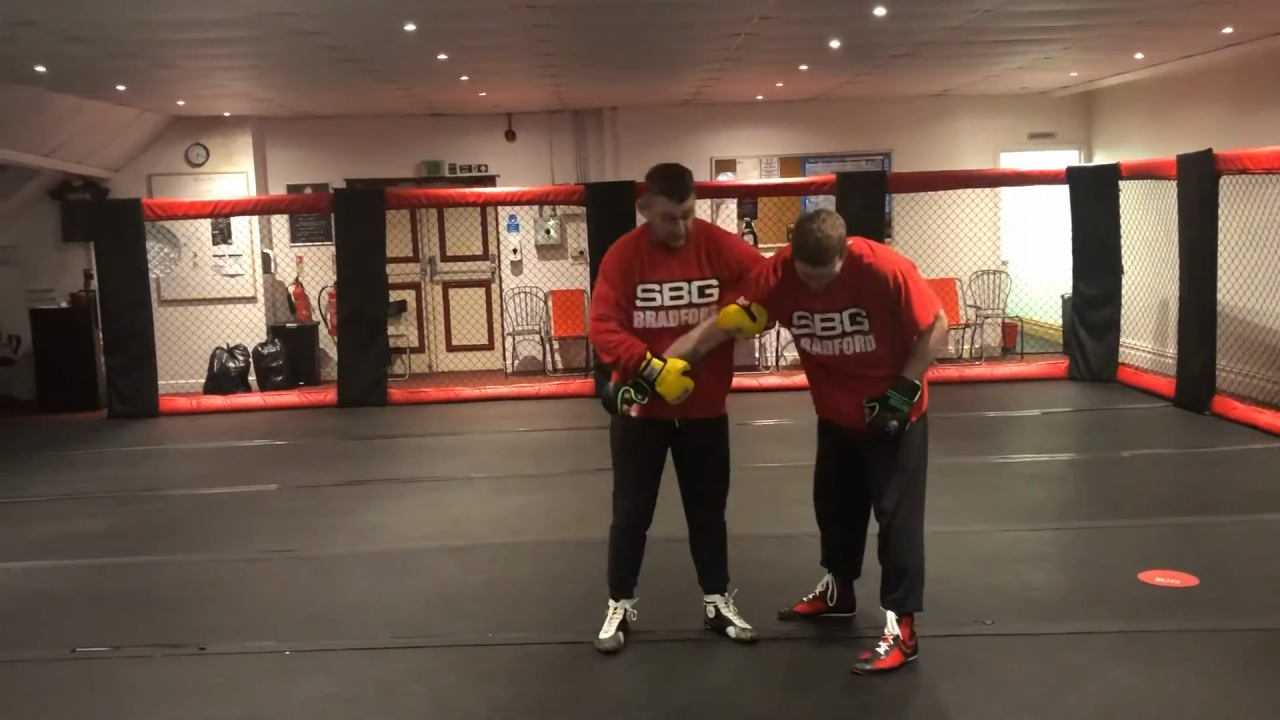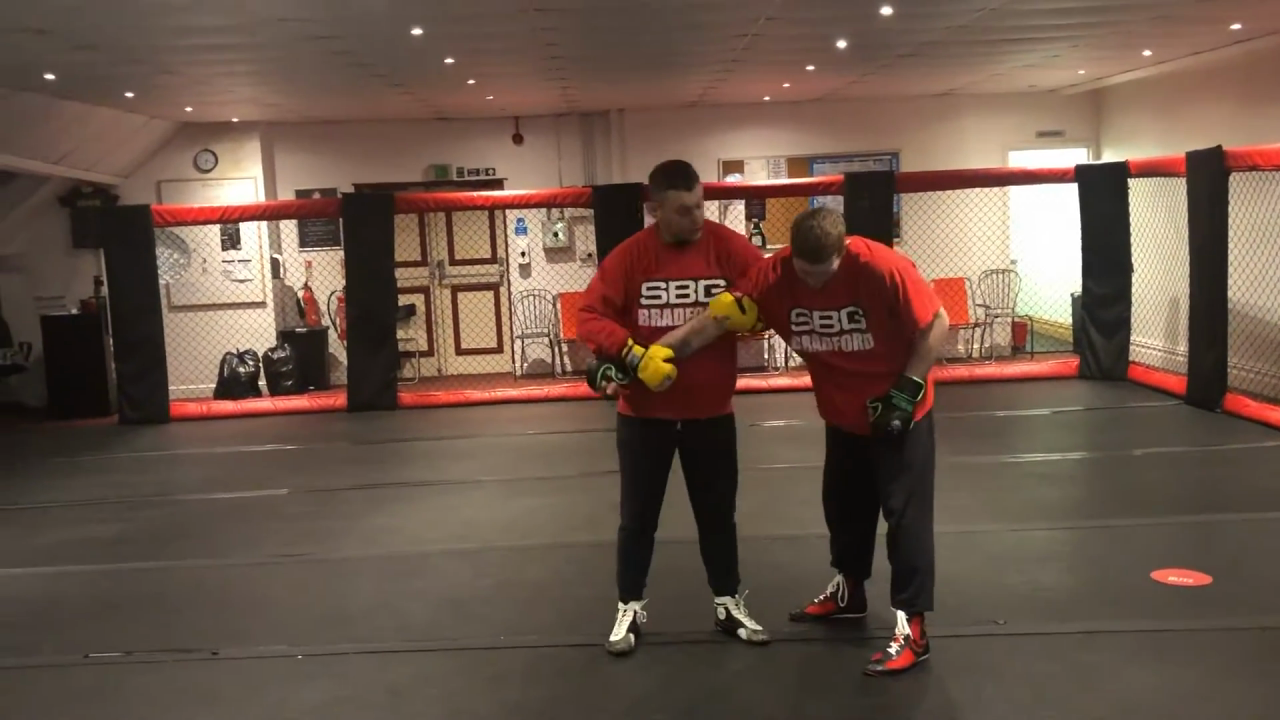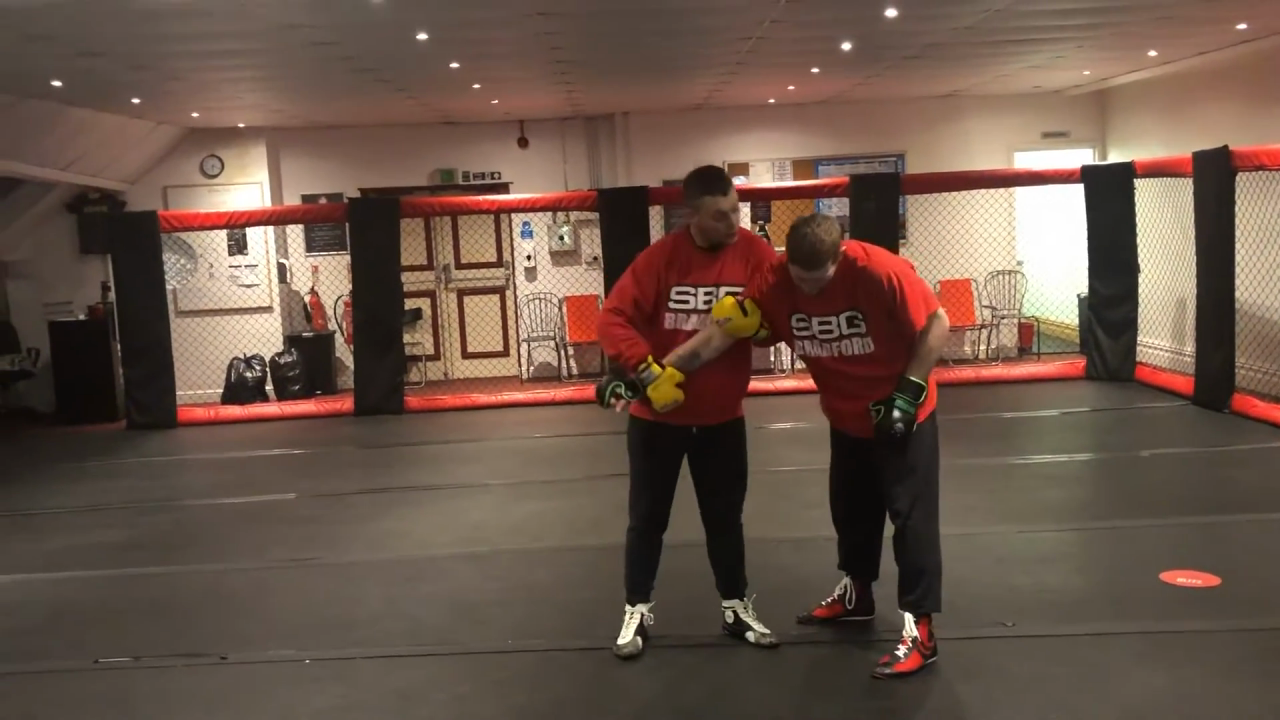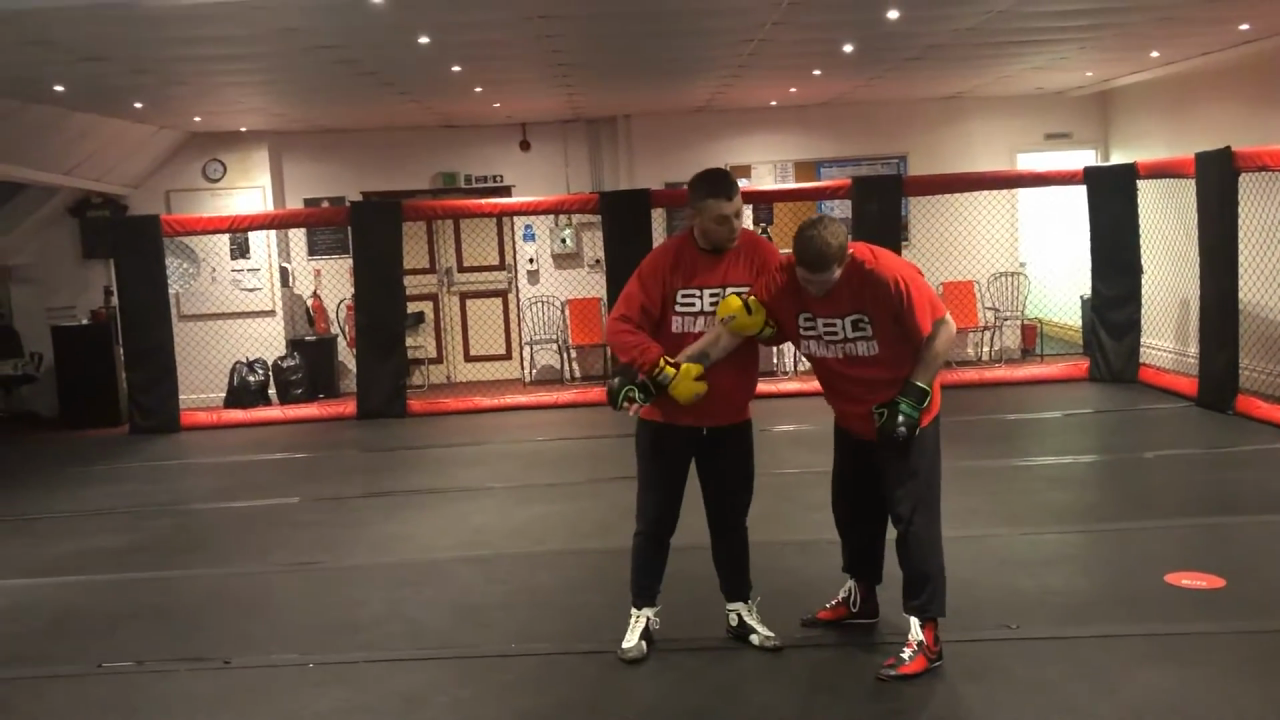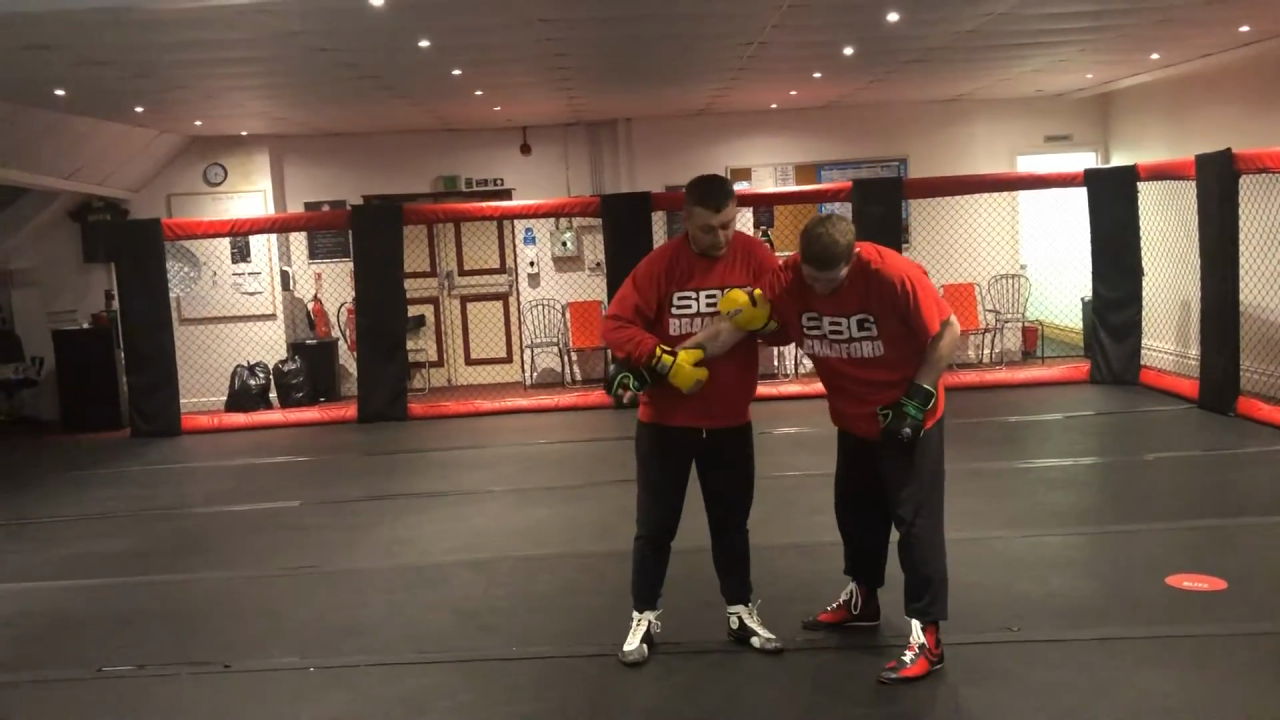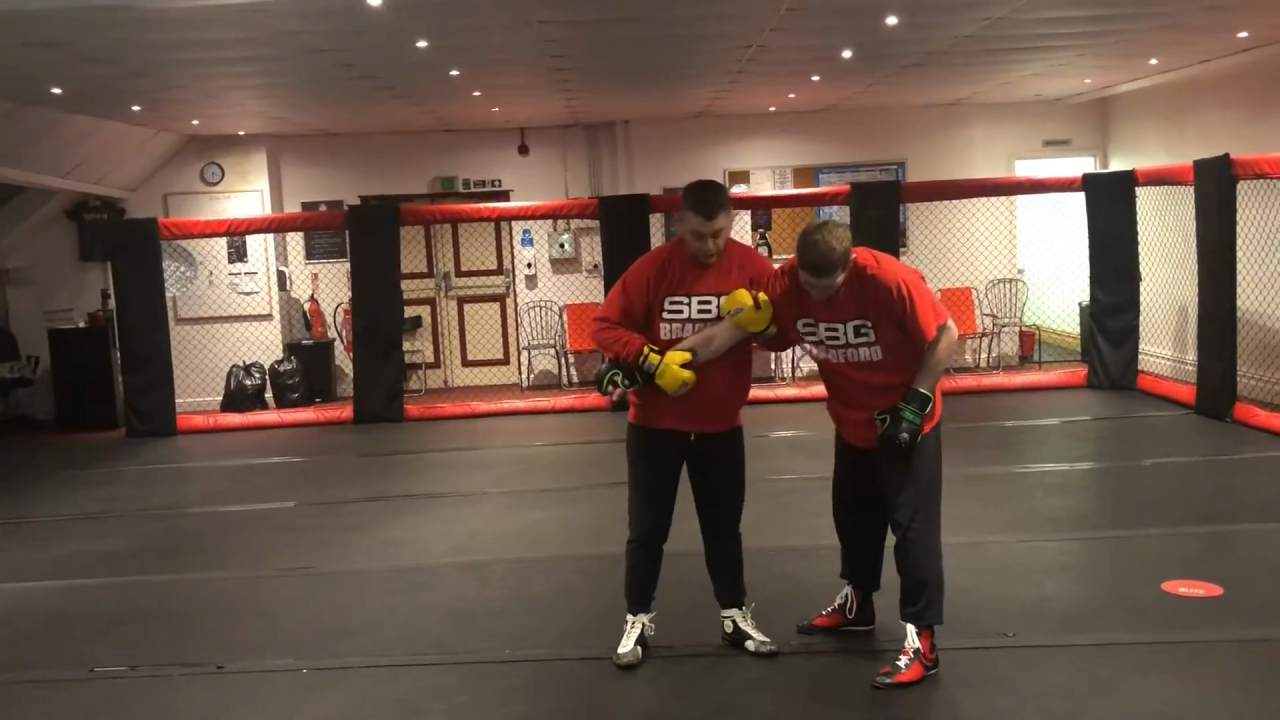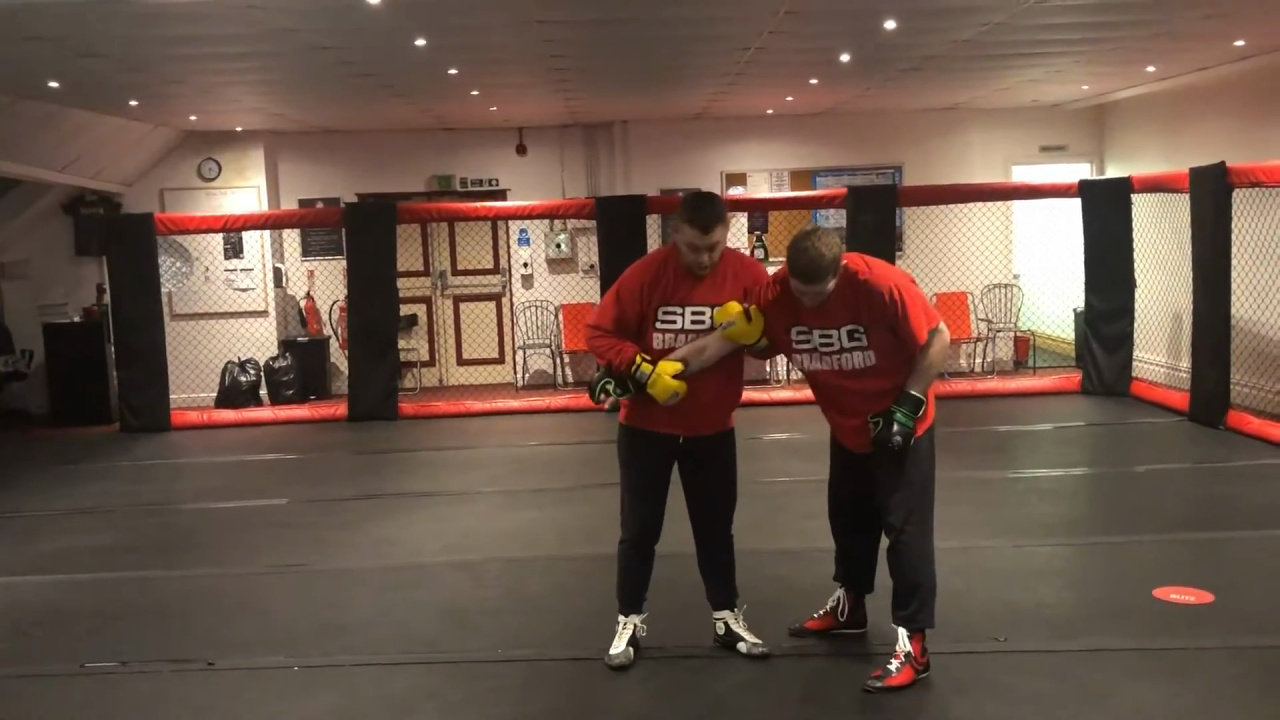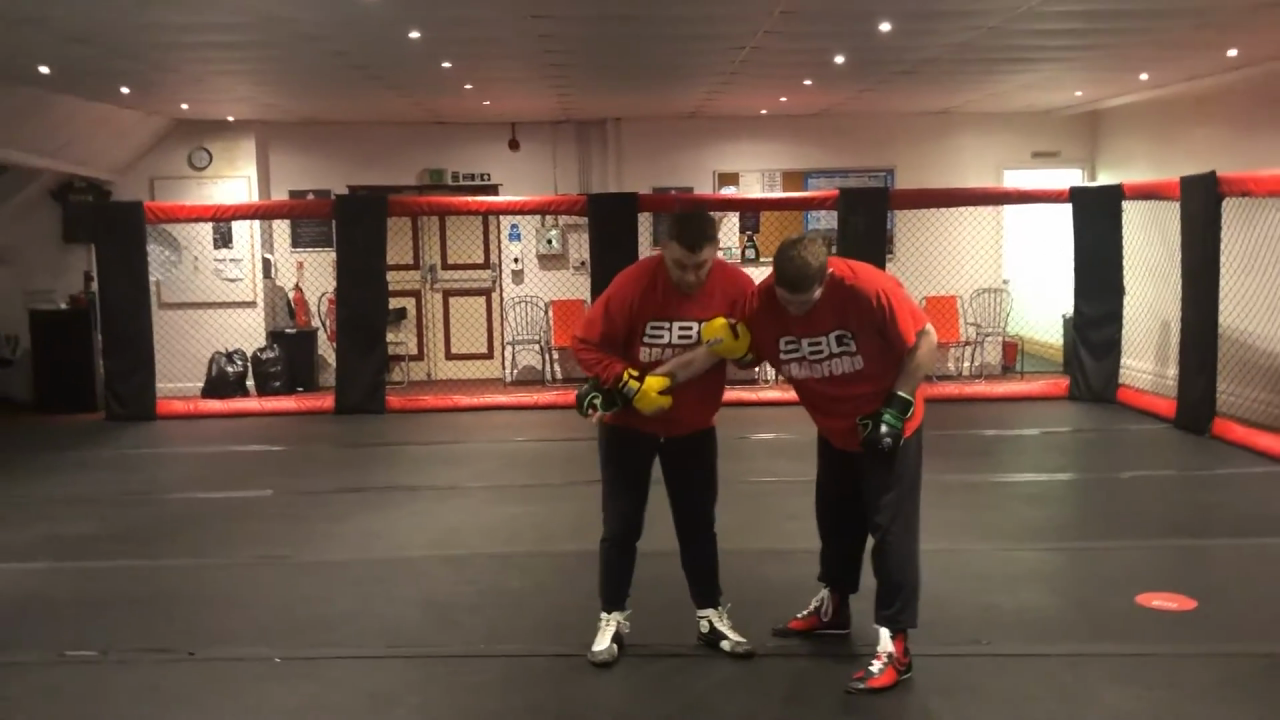
dt=0.2s
person 1, frame 1
left shoulder: (719, 245)
right shoulder: (623, 255)
right elbow: (602, 328)
right wrist: (653, 370)
left hip: (705, 411)
right hip: (642, 410)
left knee: (708, 513)
right knee: (630, 516)
left ankle: (718, 603)
right ankle: (620, 606)
person 1, frame 2
left shoulder: (727, 245)
right shoulder: (629, 256)
right elbow: (589, 317)
right wrist: (635, 357)
left hip: (711, 411)
right hip: (643, 412)
left knee: (717, 513)
right knee: (637, 517)
left ankle: (729, 605)
right ankle: (629, 608)
person 1, frame 3
left shoulder: (754, 253)
right shoulder: (659, 259)
right elbow: (613, 320)
right wrist: (649, 374)
left hip: (723, 417)
right hip: (657, 415)
left knee: (725, 518)
right knee: (647, 518)
left ankle: (736, 608)
right ankle: (637, 611)
person 1, frame 4
left shoulder: (759, 254)
right shoulder: (664, 260)
right elbow: (621, 326)
right wrist: (667, 373)
left hip: (730, 418)
right hip: (665, 417)
left knee: (730, 520)
right knee: (655, 521)
left ankle: (740, 610)
right ankle: (642, 614)
person 1, frame 5
left shoulder: (755, 256)
right shoulder: (661, 263)
right elbow: (616, 325)
right wrist: (666, 362)
left hip: (730, 421)
right hip: (664, 420)
left knee: (731, 522)
right knee: (655, 524)
left ankle: (741, 613)
right ankle: (643, 618)
person 1, frame 6
left shoulder: (752, 265)
right shoulder: (654, 267)
right elbow: (605, 325)
right wrist: (653, 362)
left hip: (721, 425)
right hip: (655, 423)
left knee: (723, 526)
right knee: (647, 528)
left ankle: (735, 617)
right ankle: (637, 620)
person 1, frame 7
left shoulder: (747, 274)
right shoulder: (647, 273)
right elbow: (599, 333)
right wrist: (645, 371)
left hip: (713, 428)
right hip: (646, 426)
left knee: (715, 528)
right knee: (639, 529)
left ankle: (727, 619)
right ankle: (629, 622)
person 1, frame 8
left shoulder: (735, 285)
right shoulder: (634, 284)
right elbow: (586, 345)
right wrist: (632, 386)
left hip: (694, 426)
right hip: (629, 424)
left knee: (698, 524)
right knee: (621, 526)
left ankle: (711, 617)
right ankle: (612, 619)
person 2, frame 1
left shoulder: (886, 269)
right shoulder: (776, 274)
left elbow: (935, 327)
right elbow: (721, 325)
left wrist: (901, 393)
left hip: (893, 409)
right hip: (835, 412)
left knee: (897, 512)
right knee: (833, 504)
left ankle: (900, 627)
right ankle: (837, 589)
person 2, frame 2
left shoulder: (884, 268)
right shoulder: (776, 274)
left elbow: (936, 325)
right elbow: (715, 320)
left wrist: (905, 391)
left hip: (898, 409)
right hip: (841, 414)
left knee: (905, 512)
right knee: (843, 505)
left ankle: (911, 627)
right ankle: (849, 590)
person 2, frame 3
left shoulder: (881, 271)
right shoulder: (775, 281)
left elbow: (936, 324)
right elbow: (721, 332)
left wrist: (908, 393)
left hip: (903, 412)
right hip: (846, 416)
left knee: (911, 513)
right knee: (849, 508)
left ankle: (919, 630)
right ankle: (856, 593)
person 2, frame 4
left shoulder: (887, 274)
right shoulder: (782, 281)
left elbow: (943, 329)
right elbow: (729, 331)
left wrist: (912, 397)
left hip: (907, 415)
right hip: (851, 418)
left knee: (913, 516)
right knee: (853, 509)
left ankle: (925, 632)
right ankle: (859, 595)
person 2, frame 5
left shoulder: (894, 275)
right shoulder: (787, 280)
left elbow: (947, 330)
right elbow: (734, 325)
left wrist: (916, 398)
left hip: (910, 416)
right hip: (853, 420)
left knee: (916, 519)
right knee: (855, 512)
left ankle: (926, 635)
right ankle: (861, 598)
person 2, frame 6
left shoulder: (891, 280)
right shoulder: (785, 285)
left elbow: (944, 335)
right elbow: (730, 329)
left wrist: (914, 402)
left hip: (906, 421)
right hip: (852, 424)
left knee: (913, 524)
right knee: (853, 515)
left ankle: (921, 640)
right ankle: (856, 602)
person 2, frame 7
left shoulder: (882, 284)
right shoulder: (776, 293)
left elbow: (937, 339)
right elbow: (721, 340)
left wrist: (907, 405)
left hip: (900, 425)
right hip: (847, 428)
left knee: (906, 527)
right knee: (848, 519)
left ankle: (912, 644)
right ankle: (848, 606)
person 2, frame 8
left shoulder: (868, 288)
right shoulder: (762, 303)
left elbow: (924, 340)
right elbow: (712, 351)
left wrist: (895, 407)
left hip: (889, 425)
right hip: (835, 430)
left knee: (891, 527)
right knee: (835, 520)
left ankle: (895, 645)
right ankle: (832, 605)
